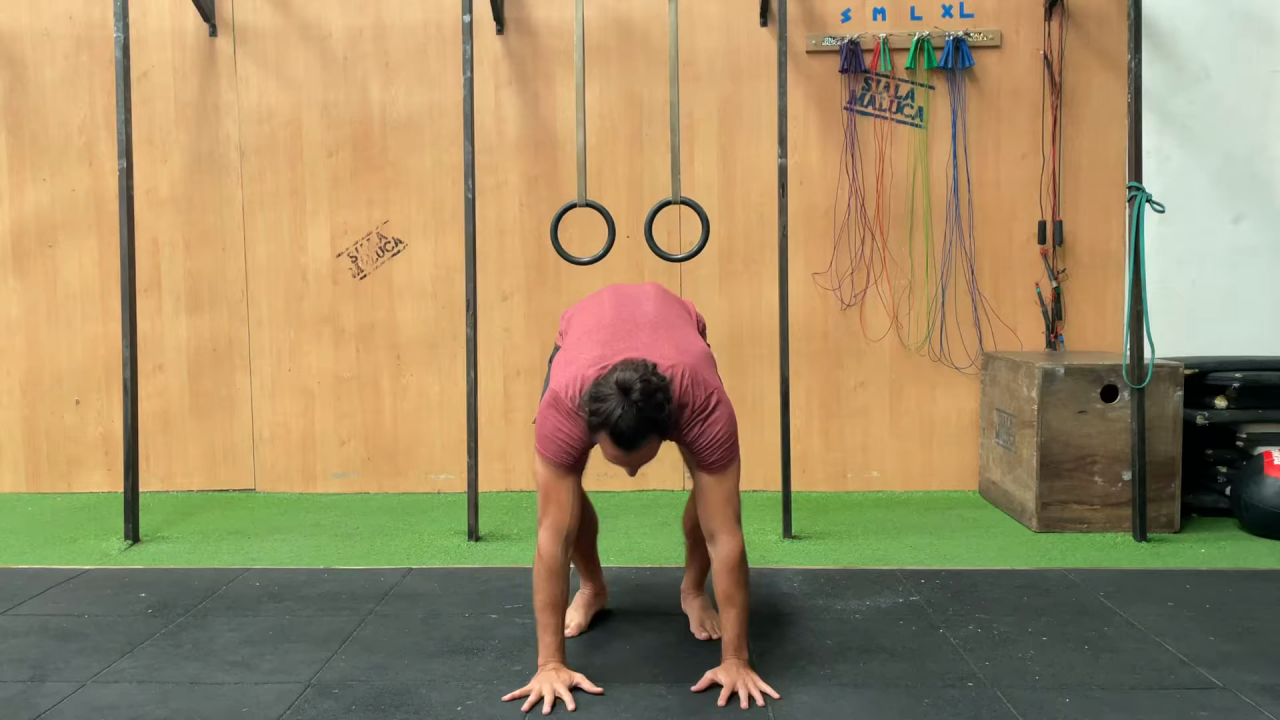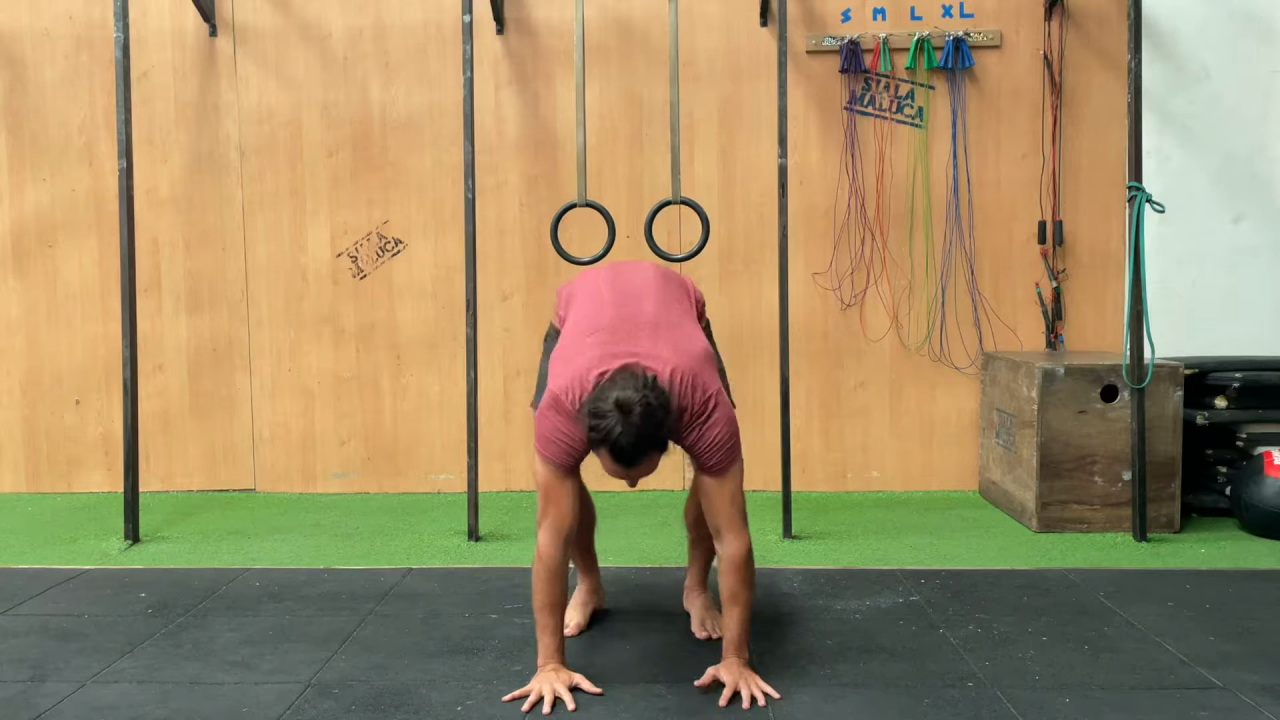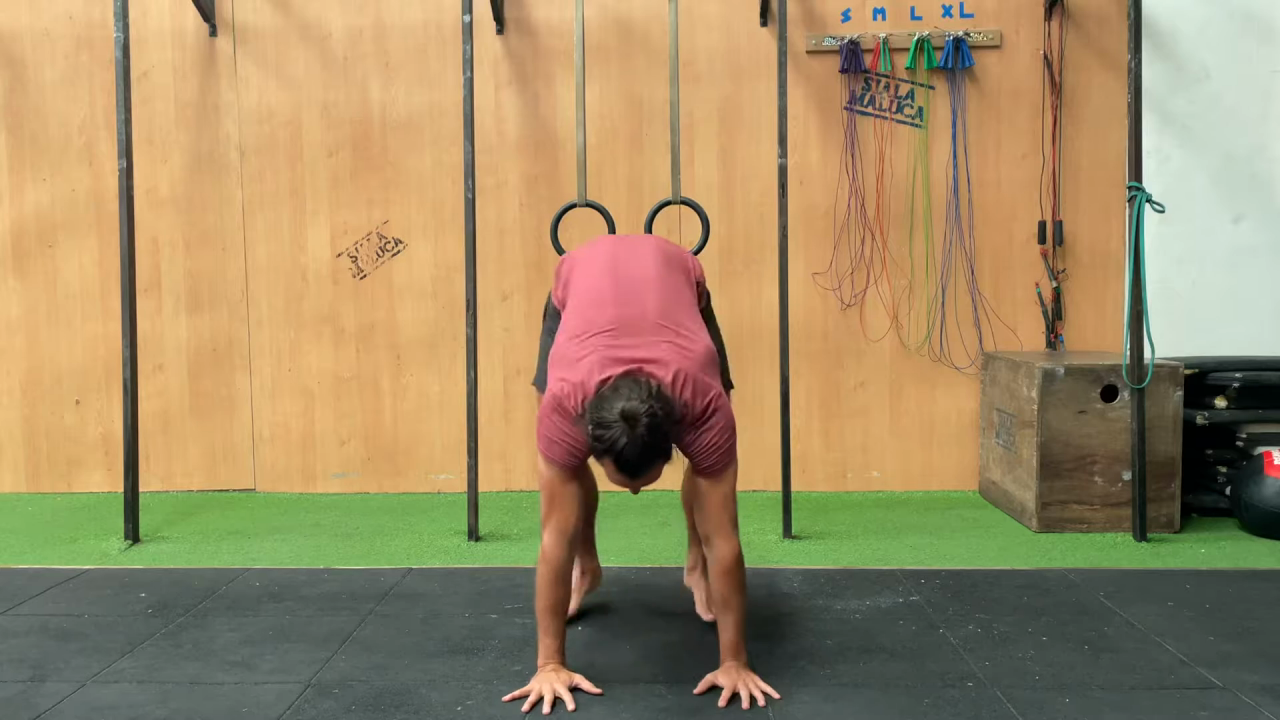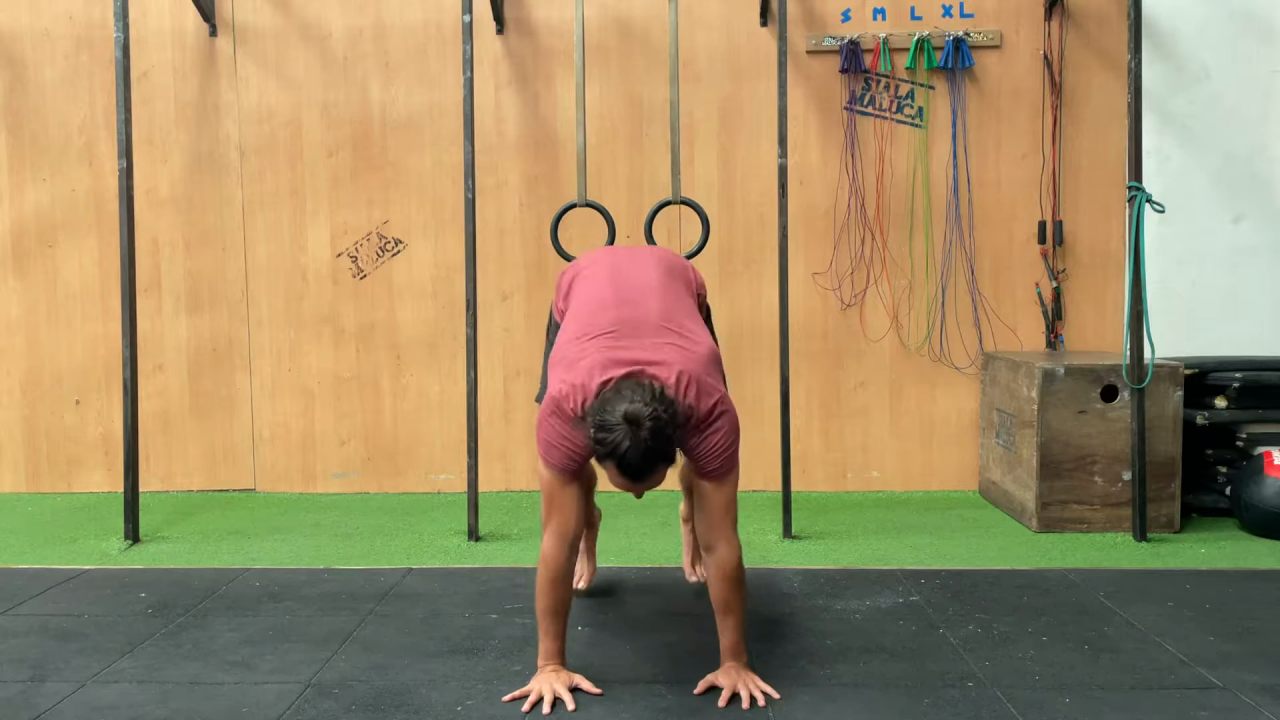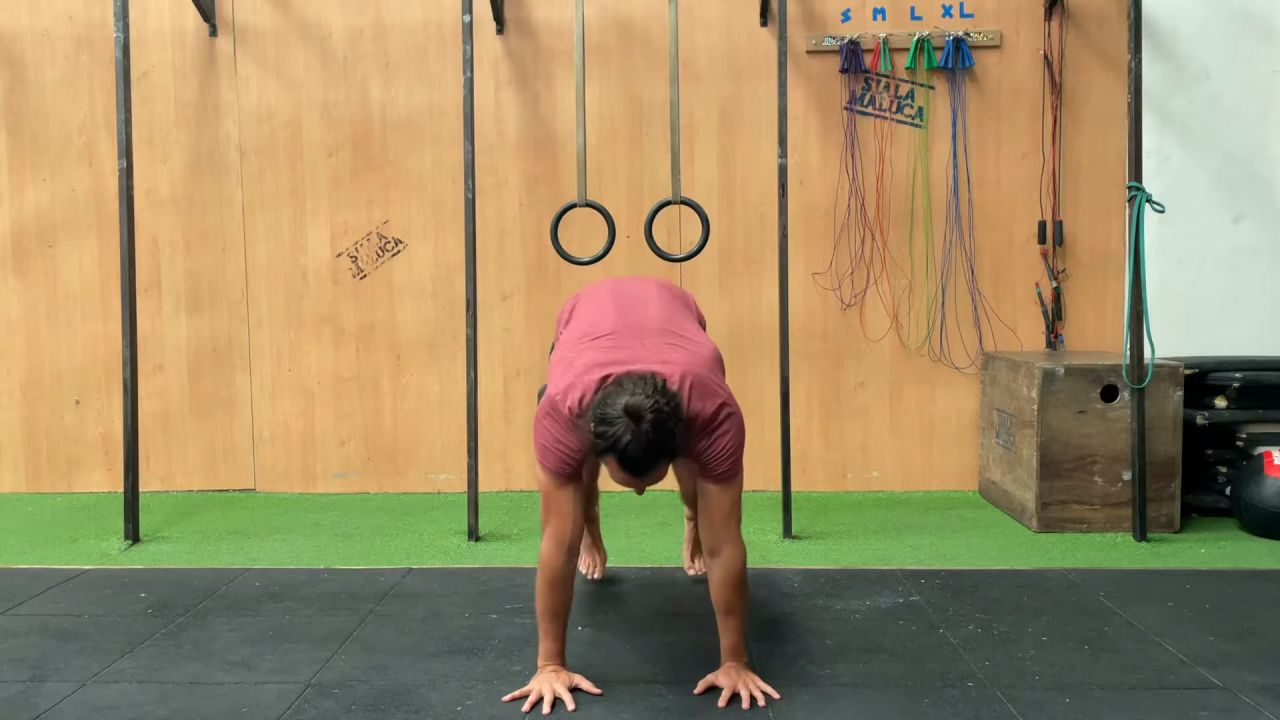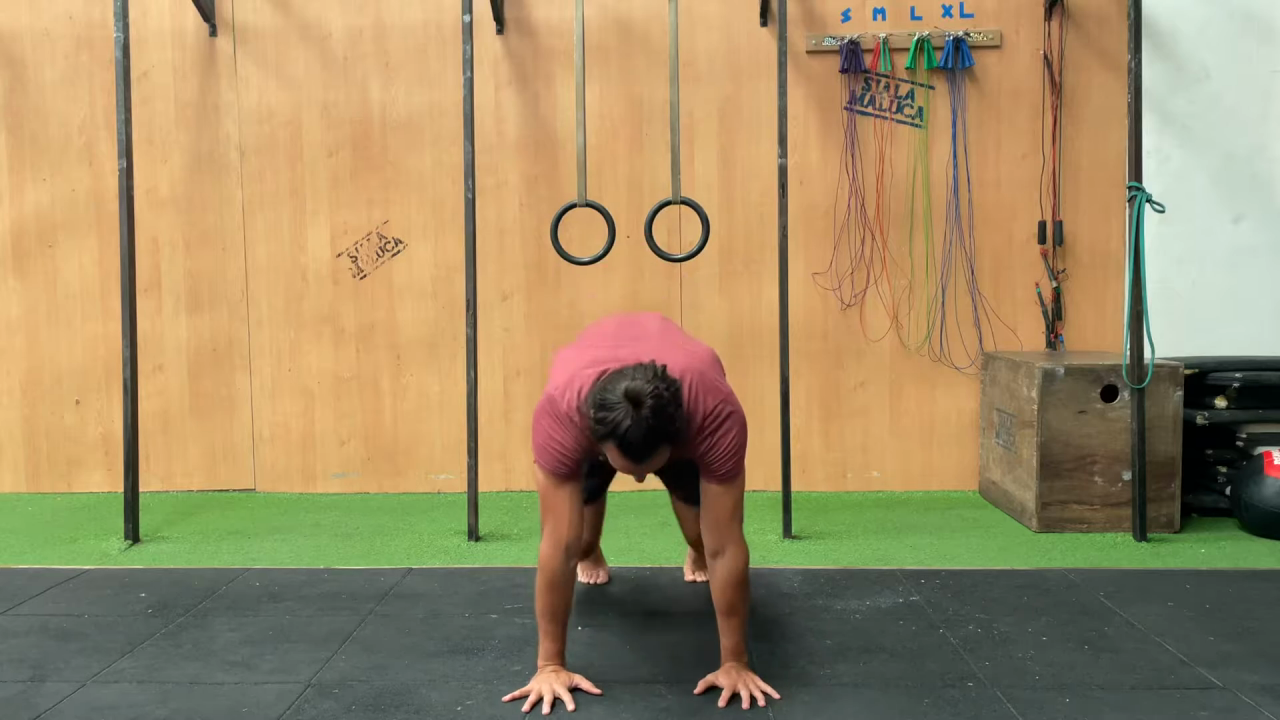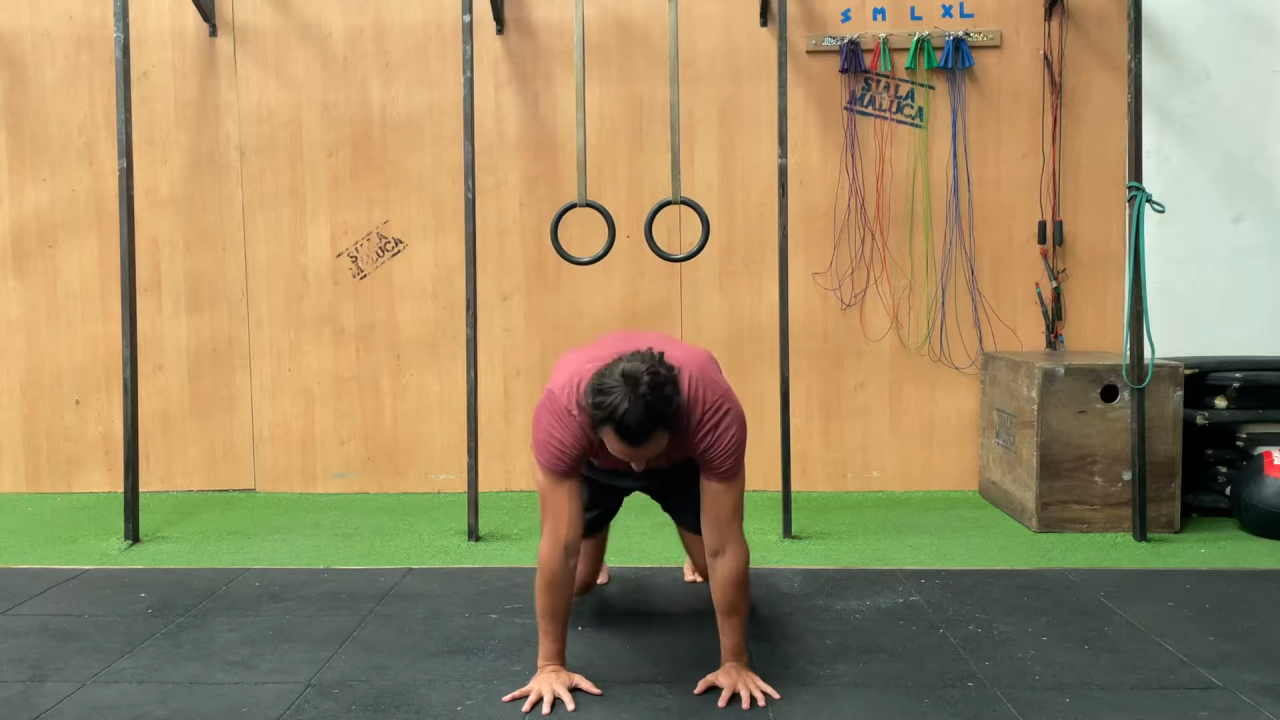
dt=0.1s
person 1, frame 1
left shoulder: (702, 404)
right shoulder: (564, 403)
left elbow: (726, 538)
right elbow: (552, 534)
left wrist: (736, 661)
right wrist: (550, 664)
left knee: (713, 480)
right knee: (559, 489)
left ankle: (693, 591)
right ankle: (592, 588)
person 1, frame 2
left shoulder: (703, 404)
right shoulder: (563, 402)
left elbow: (731, 534)
right elbow: (552, 534)
left wrist: (736, 659)
right wrist: (549, 663)
left knee: (714, 470)
right knee: (558, 482)
left ankle: (696, 586)
right ankle: (589, 583)
person 1, frame 3
left shoulder: (704, 406)
right shoulder: (565, 403)
left elbow: (721, 537)
right elbow: (557, 536)
left wrist: (734, 661)
right wrist: (550, 663)
left knee: (708, 466)
right knee: (563, 467)
left ankle: (692, 562)
right ankle: (587, 566)
person 1, frame 4
left shoulder: (708, 407)
right shoulder: (566, 405)
left elbow: (721, 543)
right elbow: (556, 540)
left wrist: (734, 662)
right wrist: (549, 664)
left knee: (708, 467)
left ankle: (690, 514)
right ankle: (590, 534)
person 1, frame 5
left shoulder: (713, 410)
right shoulder: (564, 407)
left elbow: (724, 547)
right elbow: (557, 545)
left wrist: (734, 662)
right wrist: (551, 665)
left ankle: (693, 528)
right ankle: (590, 534)
person 1, frame 6
left shoulder: (716, 409)
right shoulder: (561, 406)
left elbow: (725, 549)
right elbow: (557, 547)
left wrist: (734, 664)
right wrist: (550, 665)
left knee: (706, 533)
right knee: (574, 539)
left ankle: (695, 548)
right ankle: (592, 554)
person 1, frame 7
left shoulder: (714, 407)
right shoulder: (563, 405)
left elbow: (726, 547)
right elbow: (558, 547)
left wrist: (734, 663)
right wrist: (550, 665)
left knee: (712, 561)
right knee: (577, 578)
left ankle: (694, 547)
right ankle: (596, 547)
